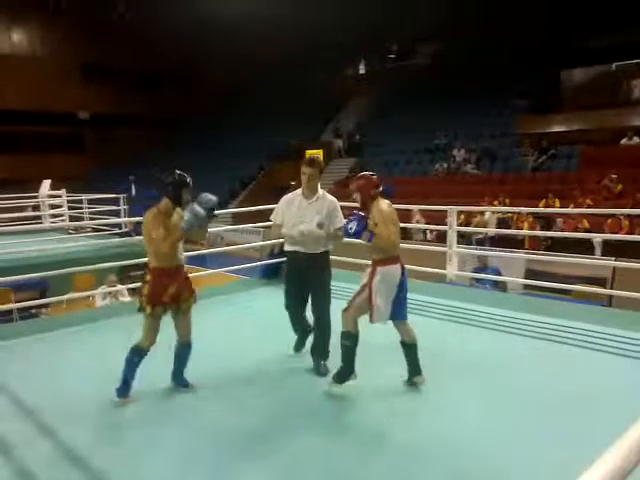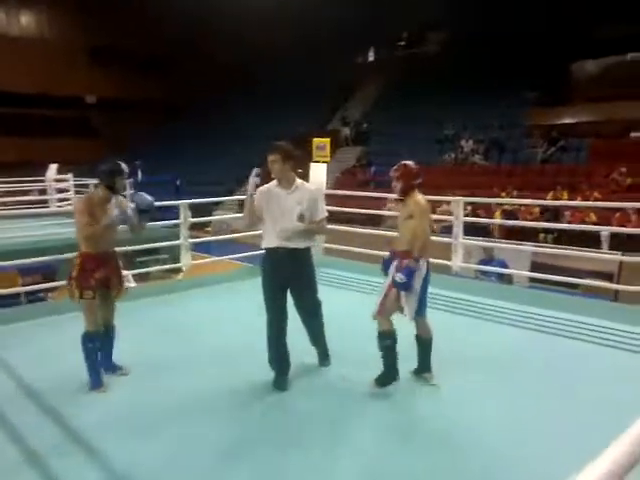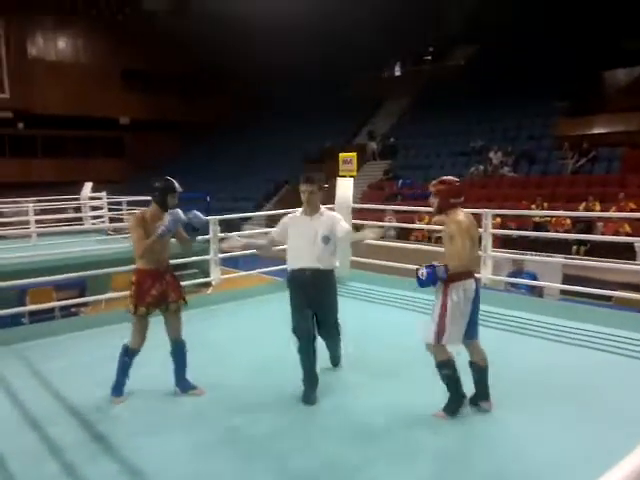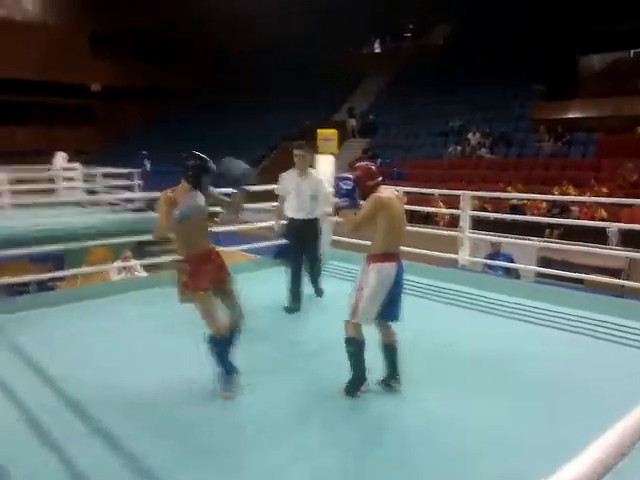
dt=1s
person 1, frame 1
left shoulder: (180, 213)
right shoulder: (153, 216)
left elbow: (198, 236)
right elbow: (165, 249)
left wrist: (207, 215)
right wrist: (184, 227)
left hip: (179, 276)
right hip: (158, 278)
left knee: (185, 336)
right knee: (148, 340)
left ankle: (178, 377)
right ankle: (124, 385)
person 1, frame 2
left shoulder: (119, 202)
right shoulder: (85, 202)
left elbow: (137, 230)
right elbow: (84, 236)
left wrist: (142, 212)
right wrist: (109, 221)
left hip: (110, 261)
right hip: (88, 264)
left knee: (108, 319)
right knee: (93, 323)
left ankle: (106, 362)
right ankle: (95, 375)
person 1, frame 3
left shoulder: (171, 217)
right shoulder: (139, 219)
left elbow: (186, 245)
right elbow: (140, 251)
left wrist: (193, 229)
right wrist: (163, 231)
left hip: (167, 277)
right hip: (145, 279)
left knee: (176, 335)
right knee: (137, 340)
left ankle: (181, 381)
right ankle: (118, 386)
person 1, frame 4
left shoulder: (205, 193)
right shoulder: (168, 199)
left elbow: (235, 209)
right elbow: (159, 233)
right wrist: (179, 215)
left hip: (212, 257)
right hip: (192, 266)
left knee: (238, 315)
right knee: (216, 326)
left ankle: (224, 361)
right ankle: (226, 377)
person 2, frame 1
left shoulder: (379, 209)
right shoulder: (385, 206)
left elbow: (389, 241)
left wrist: (362, 232)
right wrist: (365, 224)
left hip: (383, 270)
right hip: (396, 268)
left knee: (350, 314)
right knee: (401, 321)
left ankle: (347, 368)
right ankle: (415, 373)
person 2, frame 2
left shoulder: (416, 203)
right shoulder: (411, 202)
left elbow: (424, 238)
left wrist: (411, 265)
right wrist: (394, 254)
left hip: (408, 265)
right hip: (409, 263)
left knee: (382, 315)
right knee: (419, 317)
left ankle: (390, 370)
right ankle: (425, 368)
person 2, frame 3
left shoulder: (456, 222)
right shoulder: (463, 217)
left elbow: (465, 260)
left wrist: (440, 271)
left hip: (455, 288)
right hip: (468, 284)
left knee: (435, 345)
right knee: (471, 342)
left ankle: (456, 398)
right ankle: (482, 397)
person 2, frame 4
left shoulder: (378, 198)
right shoulder: (393, 194)
left elbow: (351, 226)
left wrist: (344, 199)
right wrist: (352, 201)
left hip: (379, 266)
right hip: (394, 264)
left knee: (354, 323)
right knee: (383, 322)
left ankle: (358, 379)
right ankle: (392, 377)
person 3, frame 1
left shoulder: (330, 203)
right shoulder: (287, 200)
left elbow: (338, 233)
right elbow: (274, 231)
left wrist: (319, 236)
right wrist: (289, 234)
left hip: (318, 260)
right hip: (294, 259)
left knee: (321, 310)
right knee: (292, 305)
left ankle: (319, 356)
right ankle: (303, 331)
person 3, frame 2
left shoulder: (310, 192)
right shoulder: (264, 192)
left elbow: (322, 226)
right elbow: (249, 222)
left wrist: (299, 228)
right wrist: (250, 192)
left hip: (300, 257)
right hip: (273, 258)
left knee: (310, 309)
right knee: (275, 317)
left ankle: (322, 349)
right ankle: (281, 370)
person 3, frame 3
left shoulder: (332, 218)
right shoulder: (290, 220)
left elbow: (350, 236)
right elbow: (269, 242)
left wrist: (366, 235)
right wrist: (244, 243)
left hip: (324, 278)
right hip: (298, 279)
left knee: (330, 328)
right knee: (303, 332)
left ankle: (334, 351)
right ankle: (310, 384)
person 3, frame 4
left shoulder: (317, 179)
right shoulder: (286, 177)
left elbow: (325, 199)
right elbow: (281, 200)
left wrist: (326, 211)
right wrist: (278, 221)
left hip: (311, 222)
right hip: (293, 223)
left knee: (313, 258)
right knee: (295, 262)
left ankle: (315, 284)
right ankle: (295, 300)
